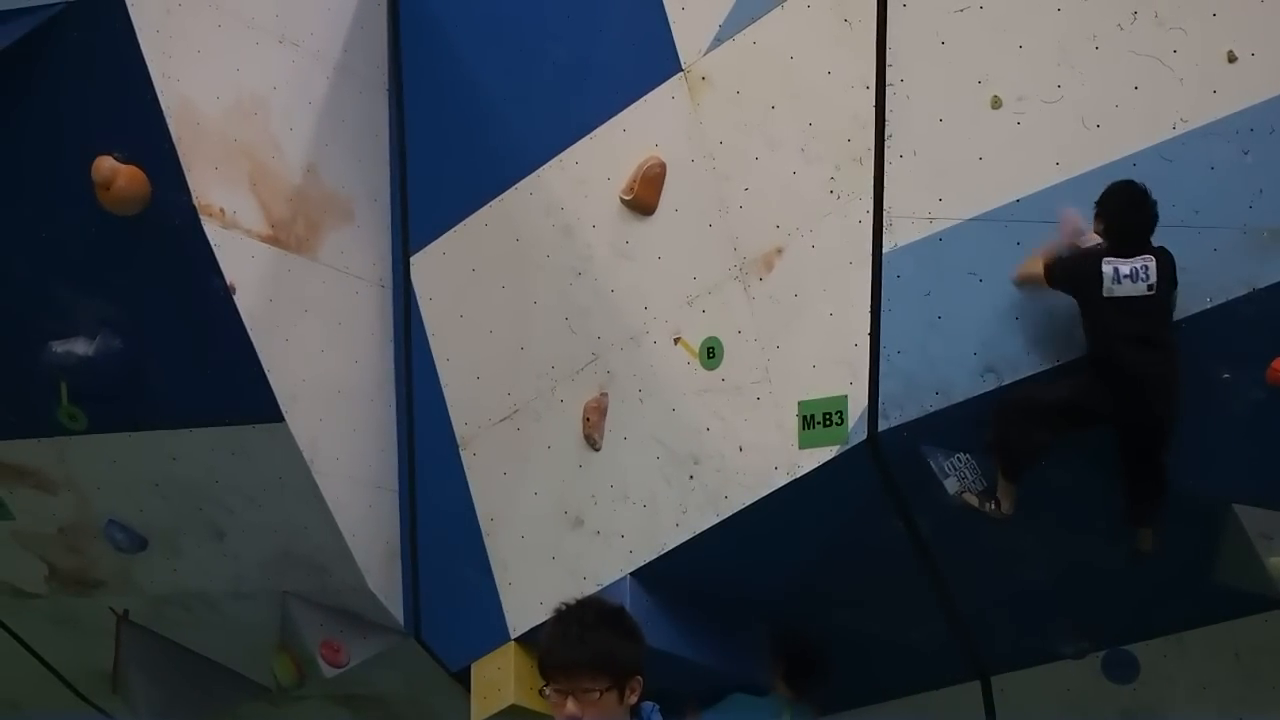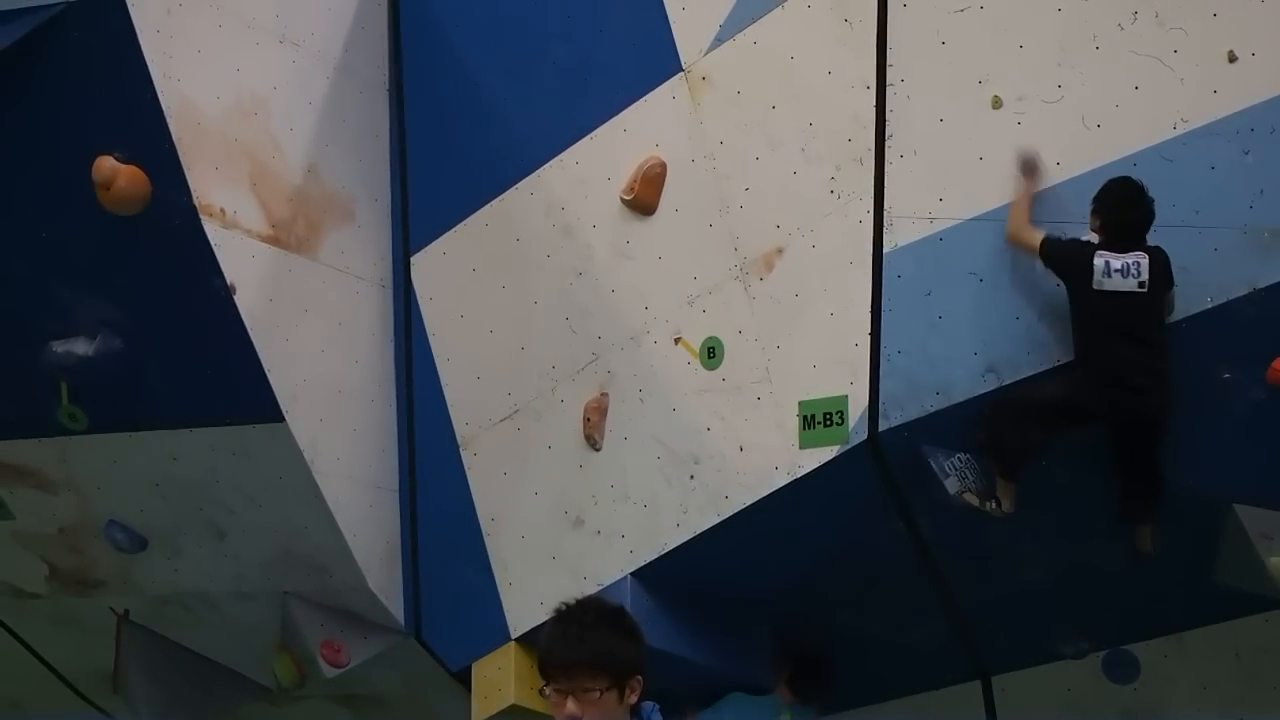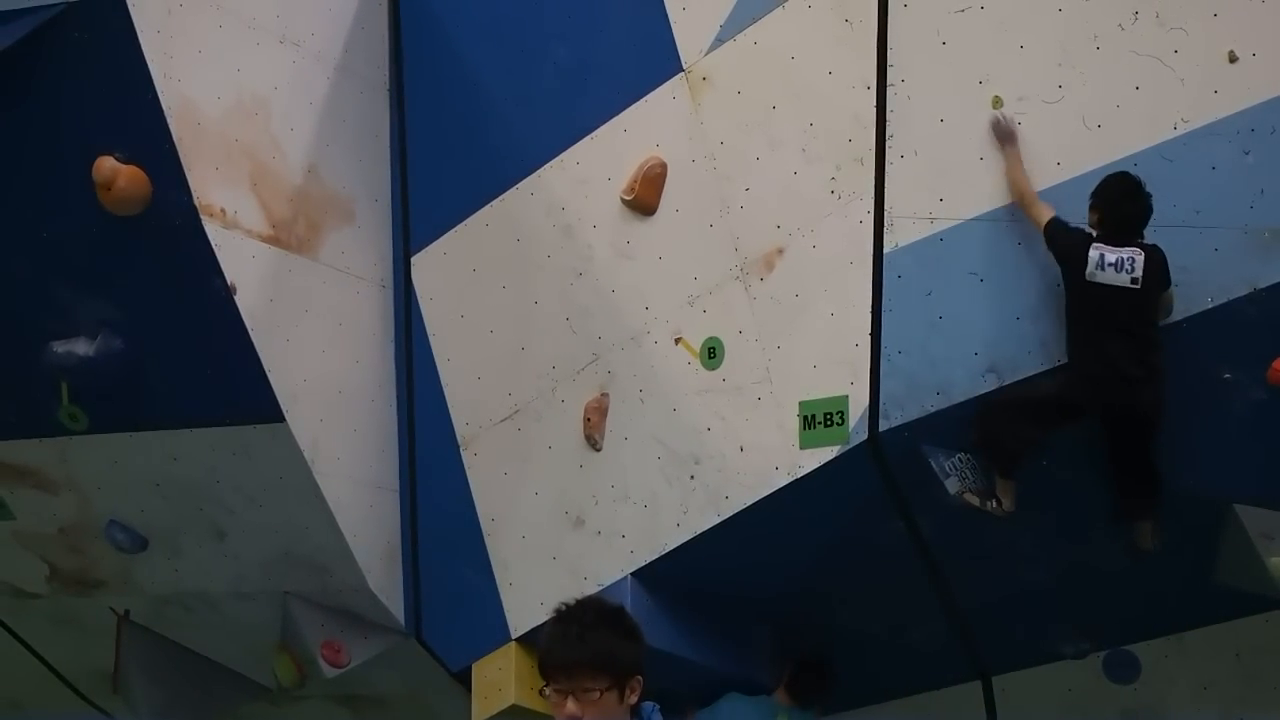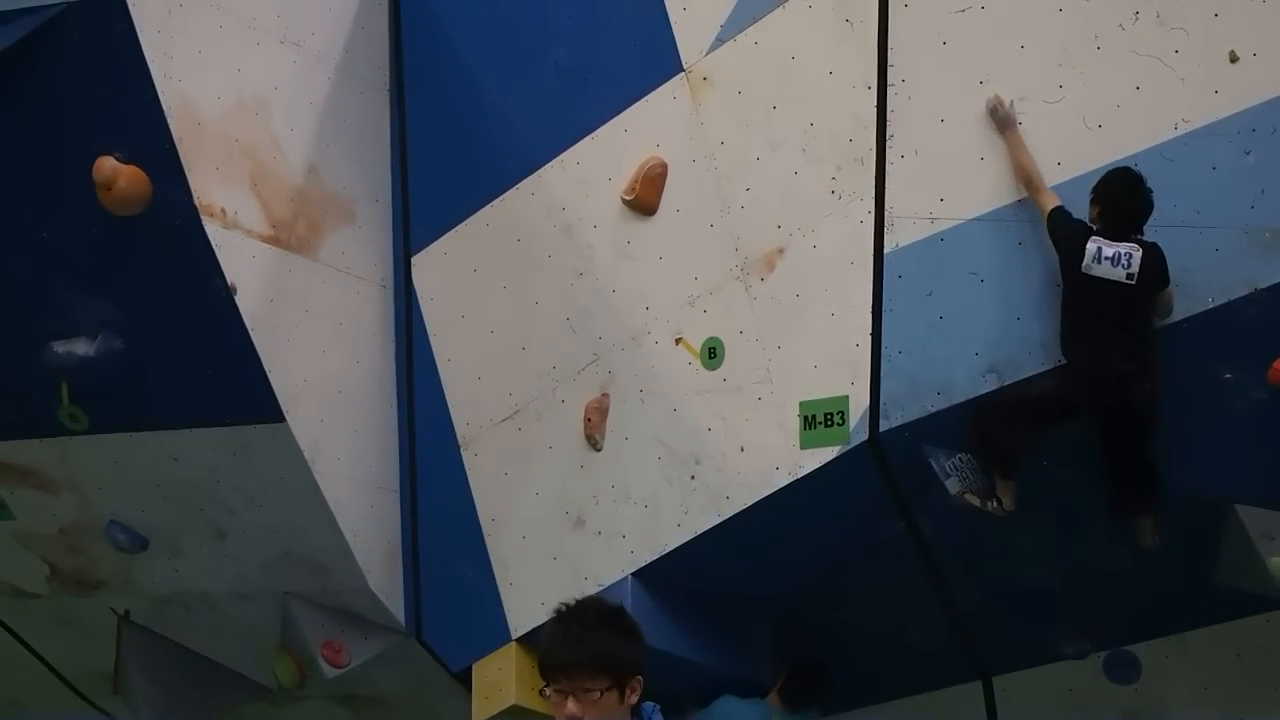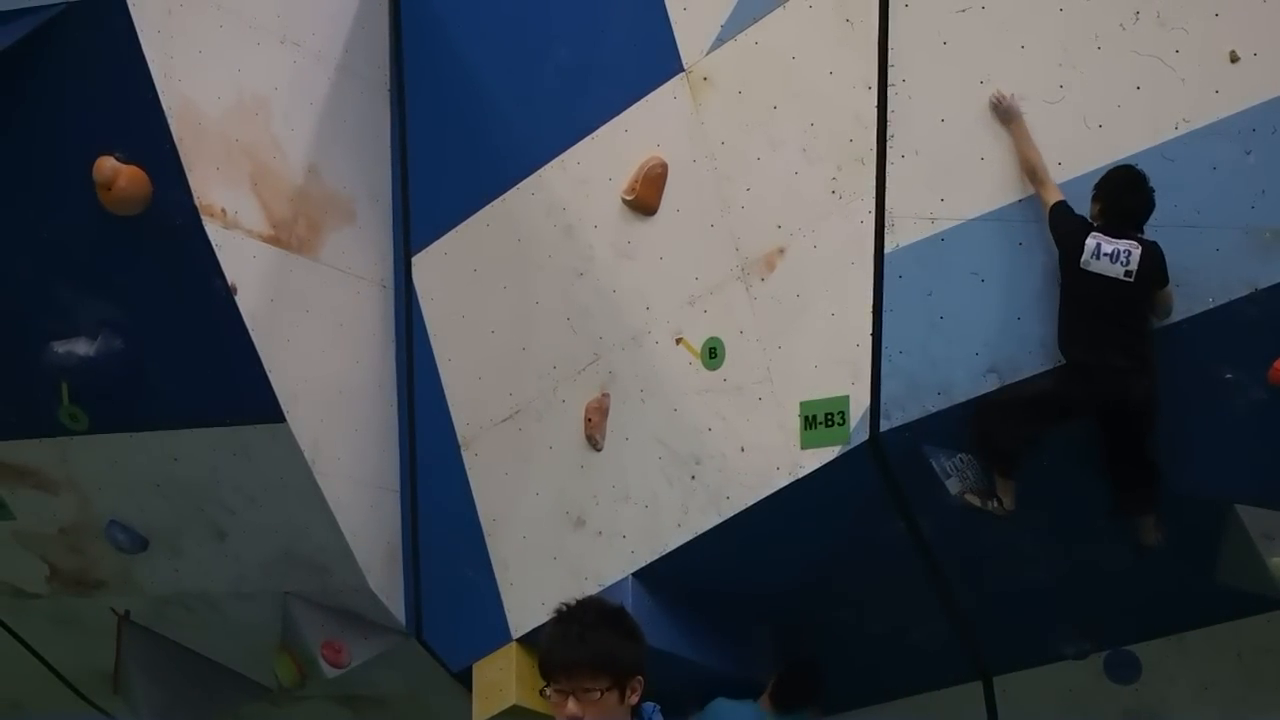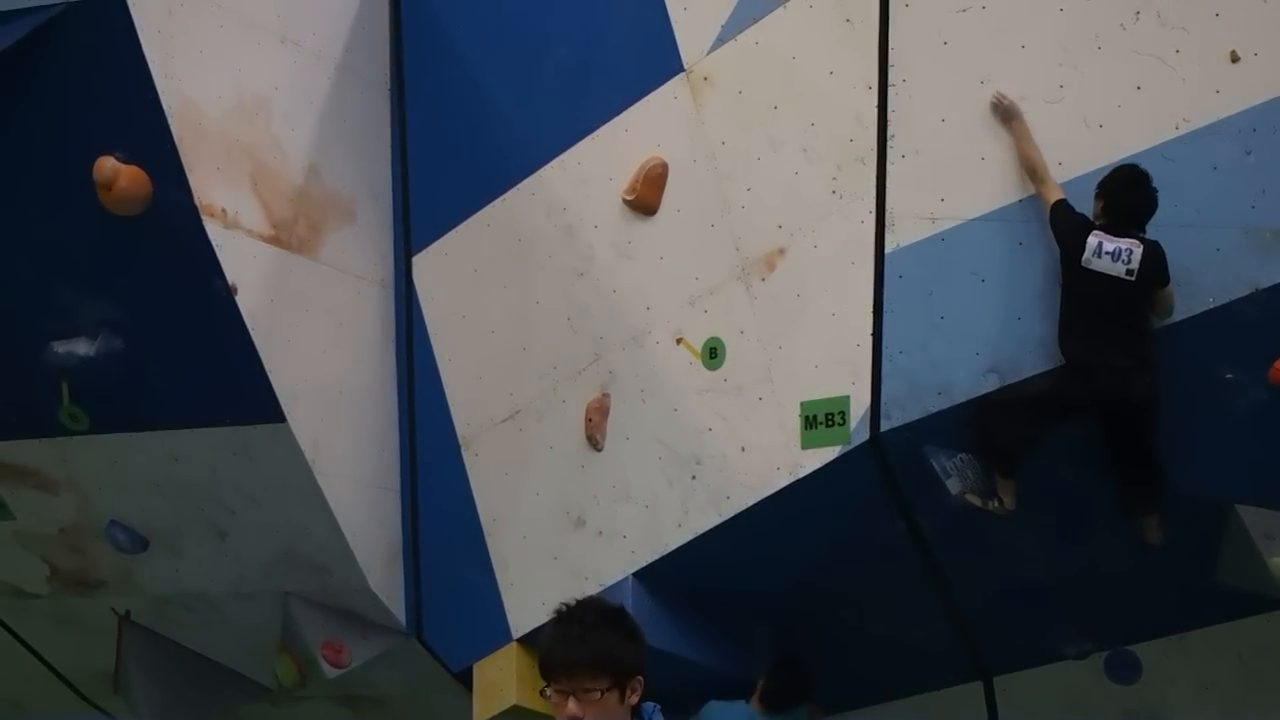
dt=0.1s
person 1, frame 1
left shoulder: (1085, 266)
right shoulder: (1163, 262)
left elbow: (1023, 275)
left wrist: (1064, 246)
left hip: (1104, 387)
right hip: (1160, 393)
left knee: (1015, 411)
right knee: (1145, 465)
left ankle: (1004, 501)
right ankle: (1145, 533)
person 1, frame 2
left shoulder: (1079, 257)
right shoulder: (1158, 259)
left elbow: (1016, 231)
right elbow: (1167, 310)
left wrist: (1027, 181)
left hip: (1094, 385)
right hip: (1149, 391)
left knee: (1009, 411)
right knee: (1140, 461)
left ankle: (1004, 499)
right ankle: (1144, 532)
person 1, frame 3
left shoulder: (1076, 249)
right shoulder: (1154, 259)
left elbow: (1025, 200)
right elbow: (1165, 312)
left wrist: (1010, 145)
left hip: (1088, 382)
right hip: (1143, 389)
left knee: (1000, 413)
right knee: (1136, 460)
left ankle: (1004, 500)
right ankle: (1144, 530)
person 1, frame 4
left shoulder: (1075, 240)
right shoulder: (1151, 256)
left elbow: (1031, 183)
right elbow: (1165, 310)
left wrist: (1009, 128)
left hip: (1082, 380)
right hip: (1137, 386)
left knee: (997, 414)
right knee: (1133, 457)
left ankle: (1003, 499)
right ankle: (1145, 528)
person 1, frame 5
left shoulder: (1074, 236)
right shoulder: (1150, 255)
left elbow: (1038, 177)
right elbow: (1164, 310)
left wrist: (1015, 122)
left hip: (1081, 378)
right hip: (1135, 383)
left knee: (996, 413)
right knee: (1133, 455)
left ankle: (1004, 499)
right ankle: (1148, 527)
person 1, frame 6
left shoulder: (1076, 235)
right shoulder: (1151, 254)
left elbow: (1039, 176)
right elbow: (1165, 310)
left wrist: (1015, 121)
left hip: (1082, 376)
right hip: (1135, 382)
left knee: (998, 413)
right knee: (1136, 454)
left ankle: (1004, 498)
right ankle: (1149, 526)
